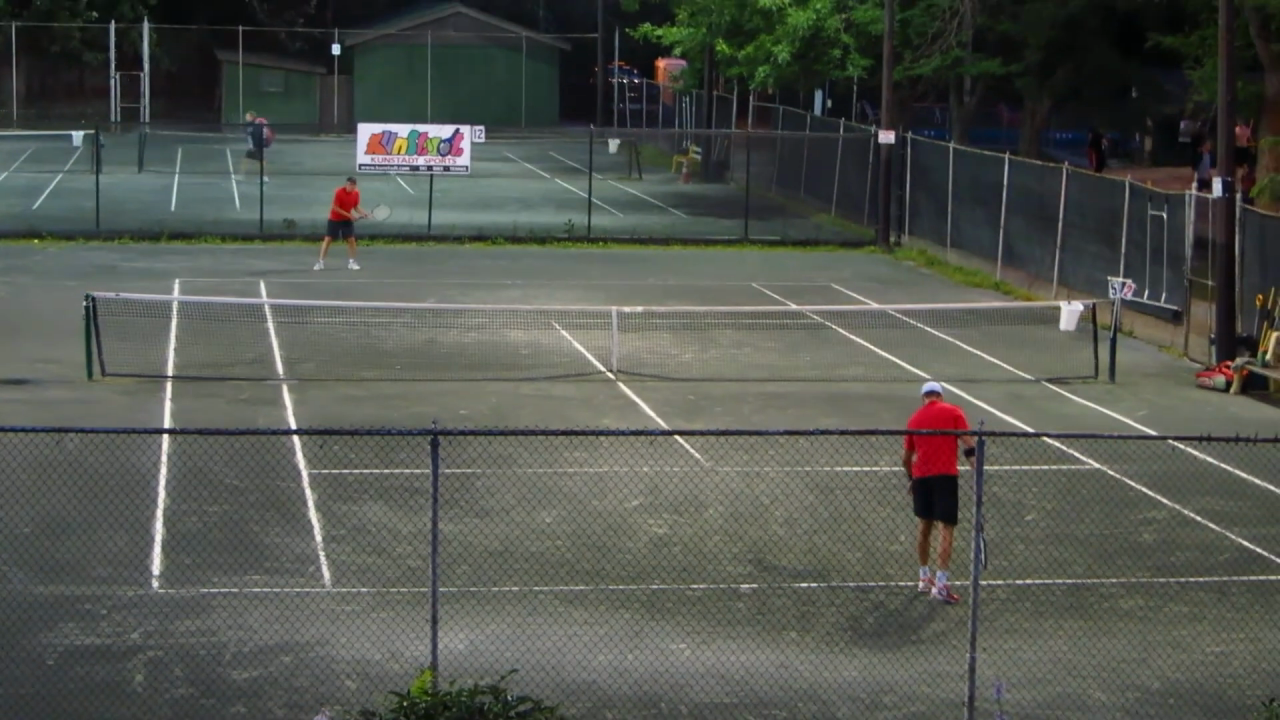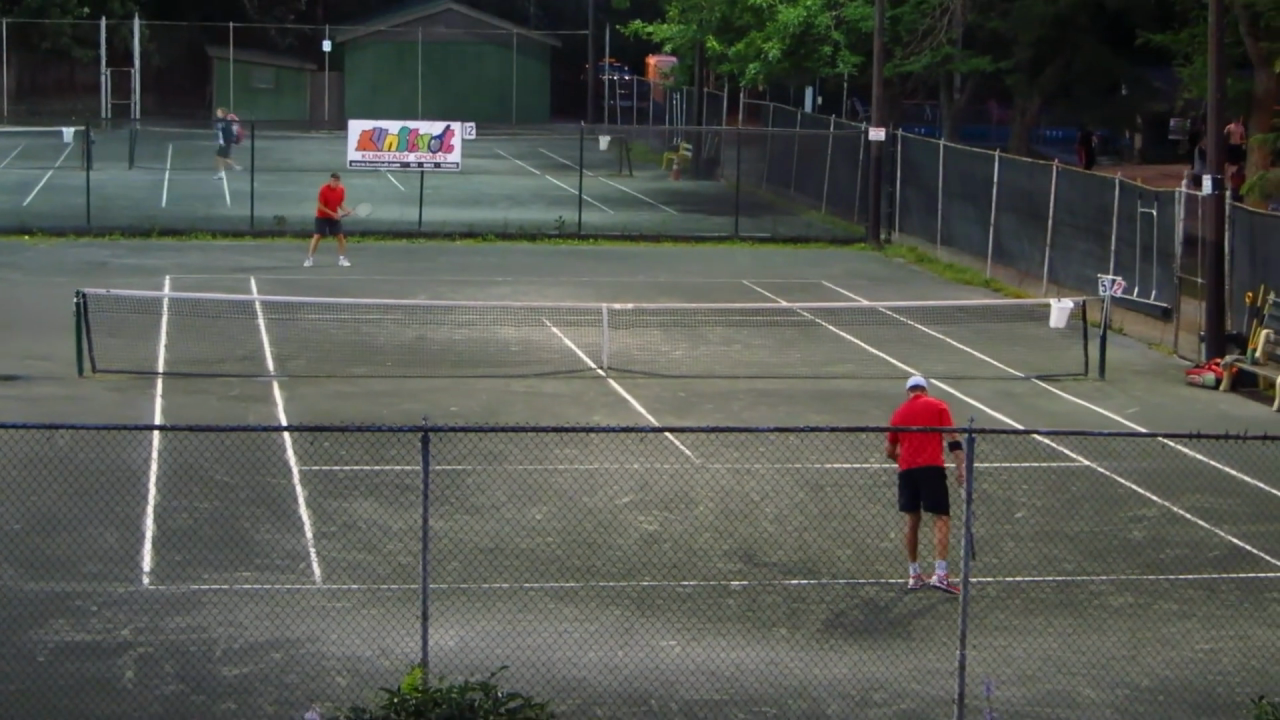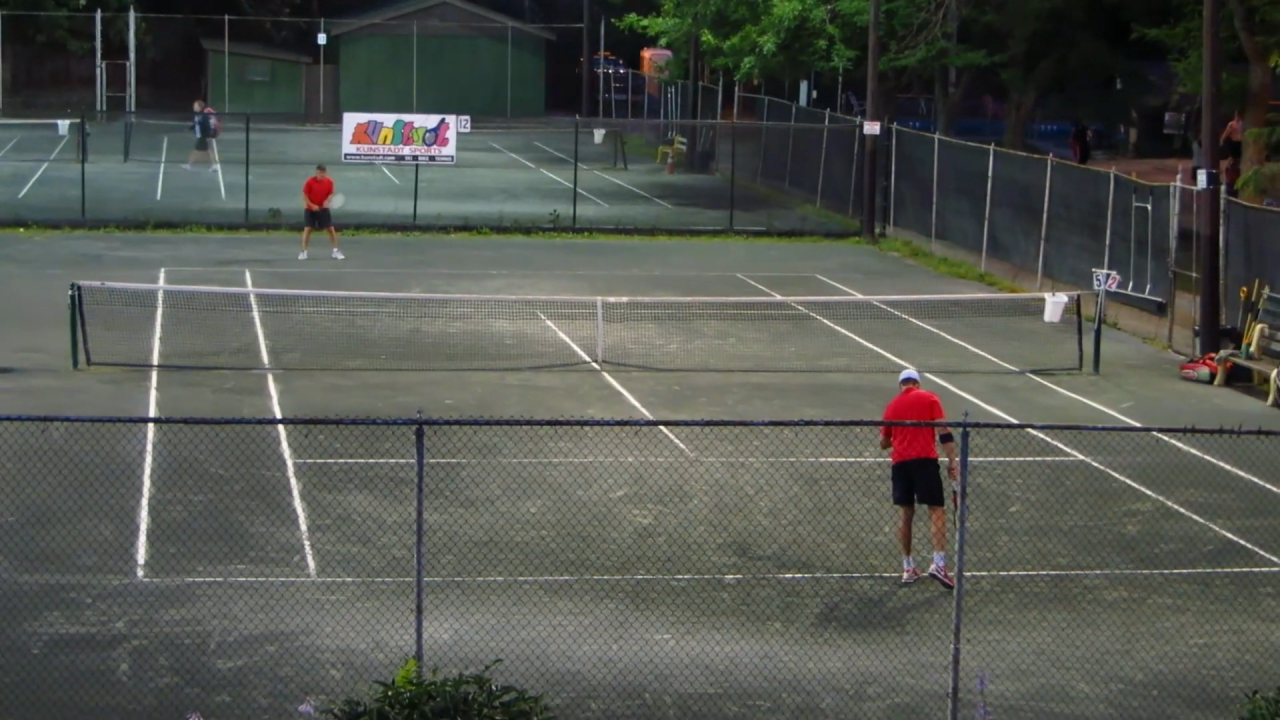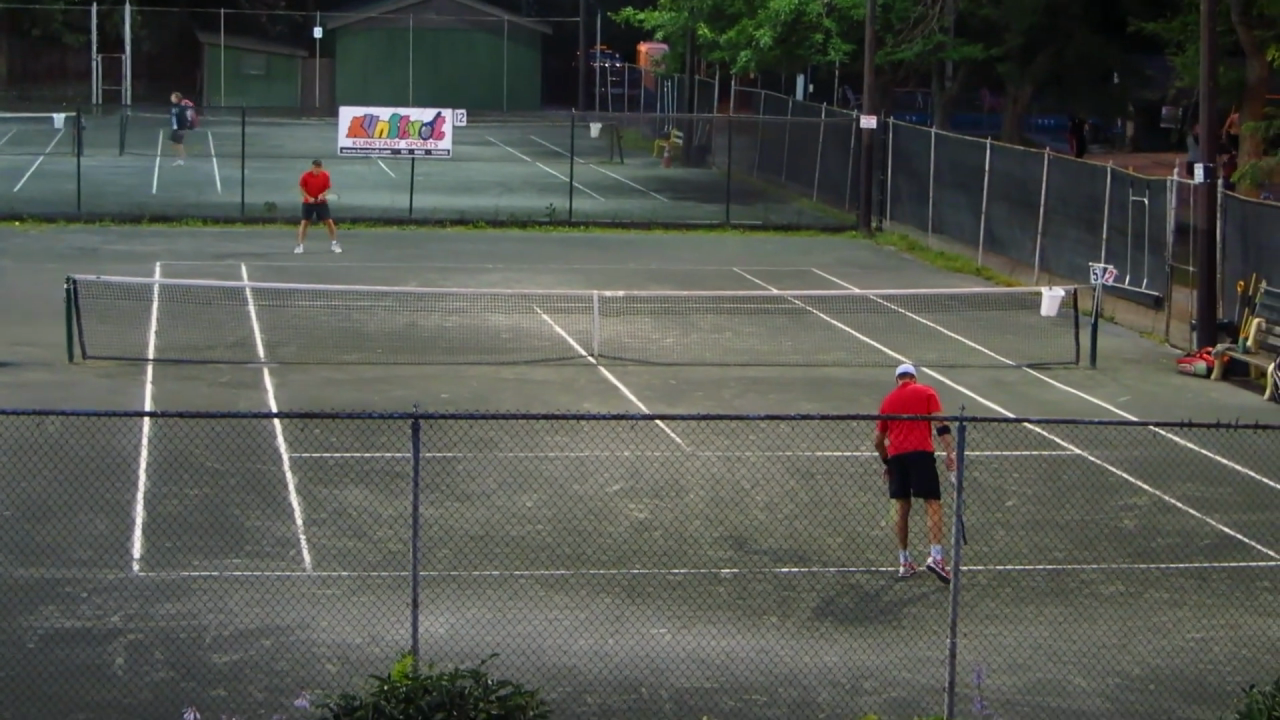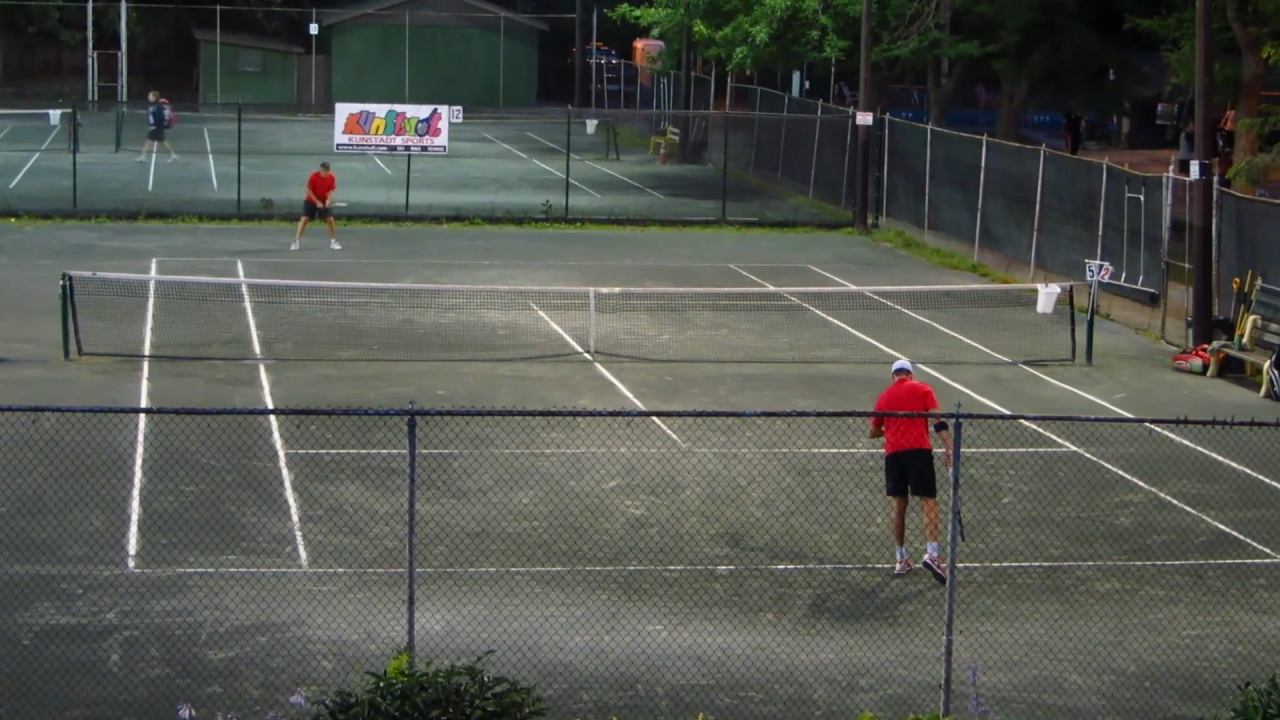
dt=0.3s
person 1, frame 1
left shoulder: (914, 418)
right shoulder: (953, 412)
left elbow: (906, 458)
right elbow: (968, 445)
left wrist: (912, 480)
left hip: (921, 476)
right hip: (945, 475)
left knee: (924, 525)
right knee: (946, 528)
left ankle: (924, 578)
right ankle: (940, 583)
person 1, frame 2
left shoulder: (899, 413)
right shoulder: (938, 406)
left elbow: (889, 451)
right elbow: (952, 439)
right wrist: (961, 468)
left hip: (907, 470)
right hip: (932, 468)
left knee: (912, 521)
right knee: (941, 519)
left ankle: (914, 575)
right ankle: (940, 573)
person 1, frame 3
left shoulder: (892, 405)
right shoulder: (929, 398)
left elbow: (884, 443)
right elbow: (943, 431)
right wrist: (952, 460)
left hip: (899, 463)
right hip: (924, 459)
left knee: (906, 514)
right knee: (937, 510)
left ankle: (908, 568)
right ankle: (938, 563)
person 1, frame 4
left shoulder: (888, 400)
right shoulder: (926, 392)
left elbow: (878, 440)
right elbow: (940, 424)
left wrist: (887, 463)
right wrist: (950, 452)
left hip: (896, 456)
right hip: (921, 453)
left knee: (902, 508)
right knee: (932, 504)
left ankle: (904, 562)
right ankle: (935, 556)
person 1, frame 5
left shoulder: (884, 396)
right shoulder: (923, 388)
left elbow: (873, 432)
right elbow: (938, 420)
right wrist: (948, 447)
left hip: (893, 453)
right hip: (918, 450)
left knee: (898, 505)
right knee: (928, 502)
left ankle: (901, 559)
right ankle: (932, 553)
